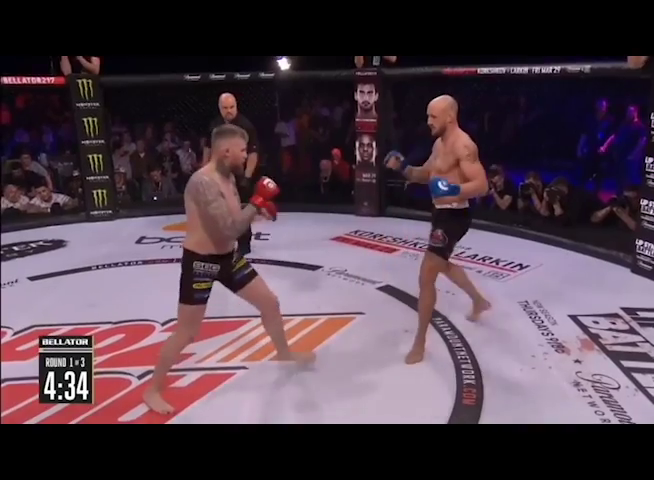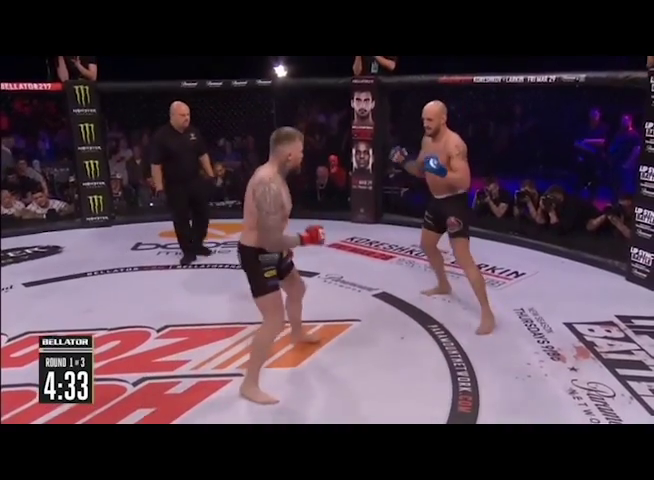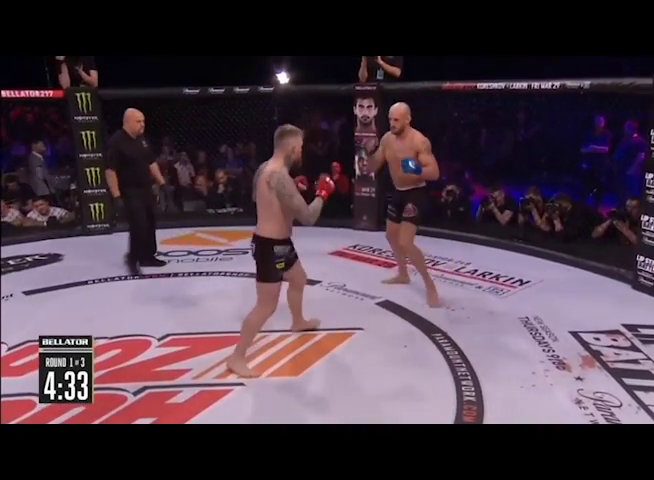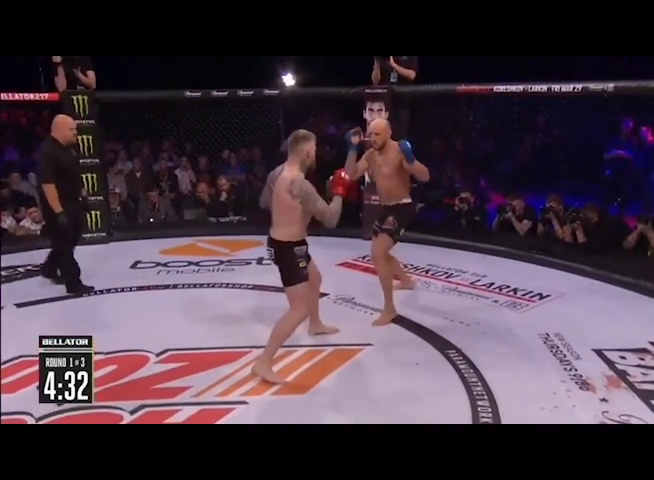
dt=0.7s
person 1, frame 1
left shoulder: (228, 177)
right shoulder: (203, 182)
right elbow: (228, 228)
left wrist: (258, 208)
right wrist: (257, 201)
left hip: (229, 258)
right hip: (200, 263)
left knee: (270, 303)
right knee: (187, 333)
left ankle: (285, 353)
right ankle: (153, 390)
person 1, frame 2
left shoulder: (271, 175)
right shoulder: (270, 186)
right elbow: (272, 241)
left wrist: (292, 242)
right wrist: (304, 239)
left hip: (268, 251)
right hip: (257, 256)
left knee: (298, 289)
right knee: (274, 321)
left ankle: (298, 333)
right ankle: (249, 384)
person 1, frame 3
left shoulder: (266, 168)
right shoulder: (280, 177)
right elbow: (308, 218)
left wrist: (295, 191)
right wrist: (322, 194)
left hip: (279, 242)
right hip: (271, 246)
left knee: (299, 280)
right knee: (266, 306)
left ankle: (298, 322)
right ankle: (237, 358)
person 1, frame 4
left shoulder: (277, 173)
right shoulder: (300, 185)
left elbow: (264, 203)
right elbow: (330, 219)
right wrist: (339, 192)
left hip: (279, 242)
right hip: (288, 248)
left knee: (314, 281)
right knee: (299, 310)
left ankle: (315, 325)
right ankle: (263, 365)
person 2, frame 1
left shoulder: (462, 145)
right shoulder: (439, 142)
left elbow: (481, 186)
right elbow: (425, 174)
left wrist: (454, 190)
right wrist: (403, 167)
left hip: (455, 216)
right hip: (441, 212)
left knee: (426, 278)
right knee: (442, 265)
left ankle: (420, 343)
right ankle: (479, 301)
person 2, frame 2
left shoulder: (454, 144)
right shoulder: (427, 140)
left elbow: (465, 182)
right elbow: (419, 172)
left wrist: (444, 173)
right wrist: (404, 161)
left hip: (455, 202)
right hip: (437, 201)
left knee: (463, 259)
right knee: (427, 244)
left ankle: (487, 314)
right ankle: (444, 285)
person 2, frame 3
left shoulder: (420, 141)
right shoulder: (387, 138)
left elbow: (434, 173)
right elbow: (373, 167)
left wrist: (418, 170)
right wrist: (369, 155)
left hip: (415, 194)
right hip: (398, 192)
left knee: (405, 243)
right knee: (391, 236)
left ankle: (430, 285)
right ankle: (403, 274)
person 2, frame 4
left shoulder: (399, 152)
right shoulder: (370, 154)
left elbow: (425, 176)
right elbow: (350, 176)
left wrist: (411, 160)
right wrist: (352, 149)
left hip: (401, 209)
right hip: (386, 208)
left knee: (377, 254)
right knee: (381, 252)
left ankle: (389, 309)
right ankle: (406, 281)
person 3, frame 1
left shoulder: (245, 125)
right shoulder: (215, 124)
left elbow: (252, 153)
right elbow: (208, 149)
left wrist: (247, 176)
left hip: (239, 175)
left ankle: (244, 244)
person 3, frame 2
left shoulder: (193, 132)
right shoulder: (161, 136)
left elbow: (203, 155)
right elbow: (156, 165)
left wrist: (211, 175)
right wrist: (159, 189)
left hip: (196, 182)
right hip: (175, 186)
left knee: (202, 214)
right knee: (181, 219)
left ankle: (197, 245)
right ankle: (189, 251)
person 3, frame 3
left shoulder: (141, 140)
right shoulder: (116, 142)
left elbow: (151, 163)
right elbow: (110, 171)
left wrist: (162, 182)
right wrist: (117, 196)
left hip: (145, 189)
right hip: (129, 192)
left knee: (149, 223)
right knee: (139, 225)
left ankle: (146, 256)
right ankle: (132, 258)
person 3, frame 4
left shoulder: (68, 148)
right shoulder: (47, 151)
right elbow: (47, 184)
left wrist: (82, 195)
right wrist: (59, 212)
left hip: (72, 203)
right hip: (57, 207)
left knee: (71, 239)
right knee: (65, 243)
left ankle: (49, 267)
right ankle: (73, 283)
